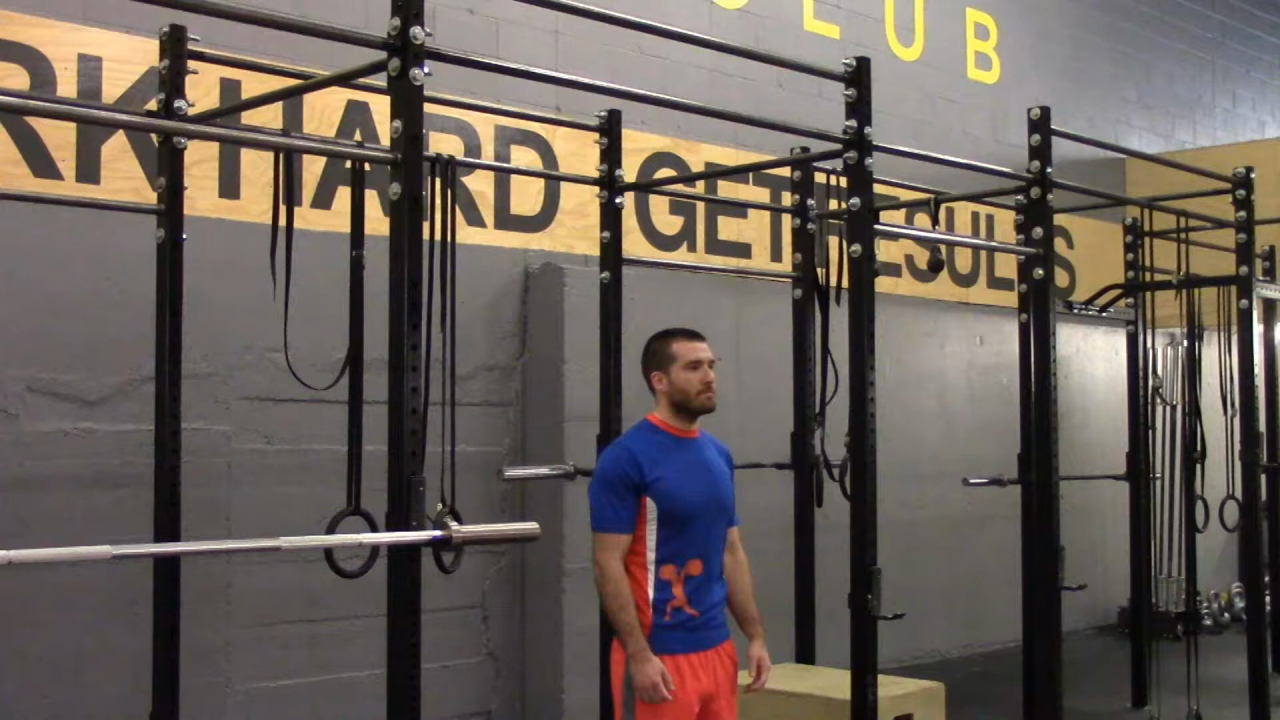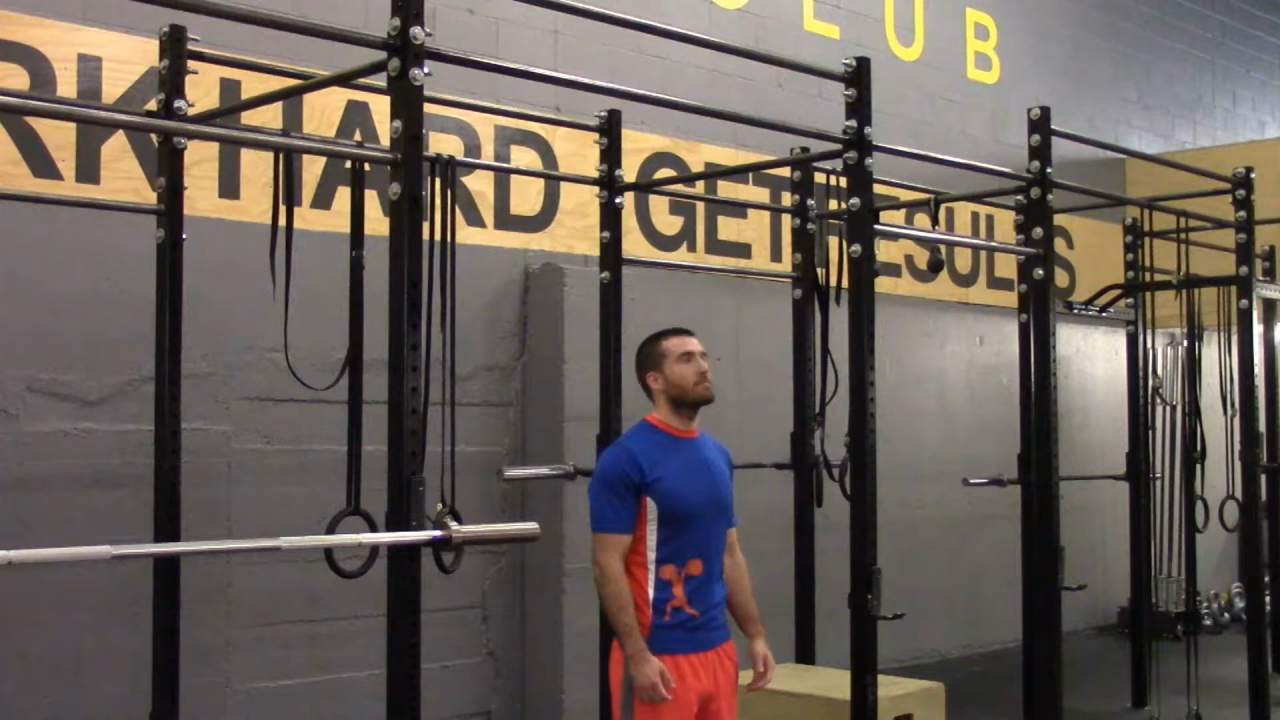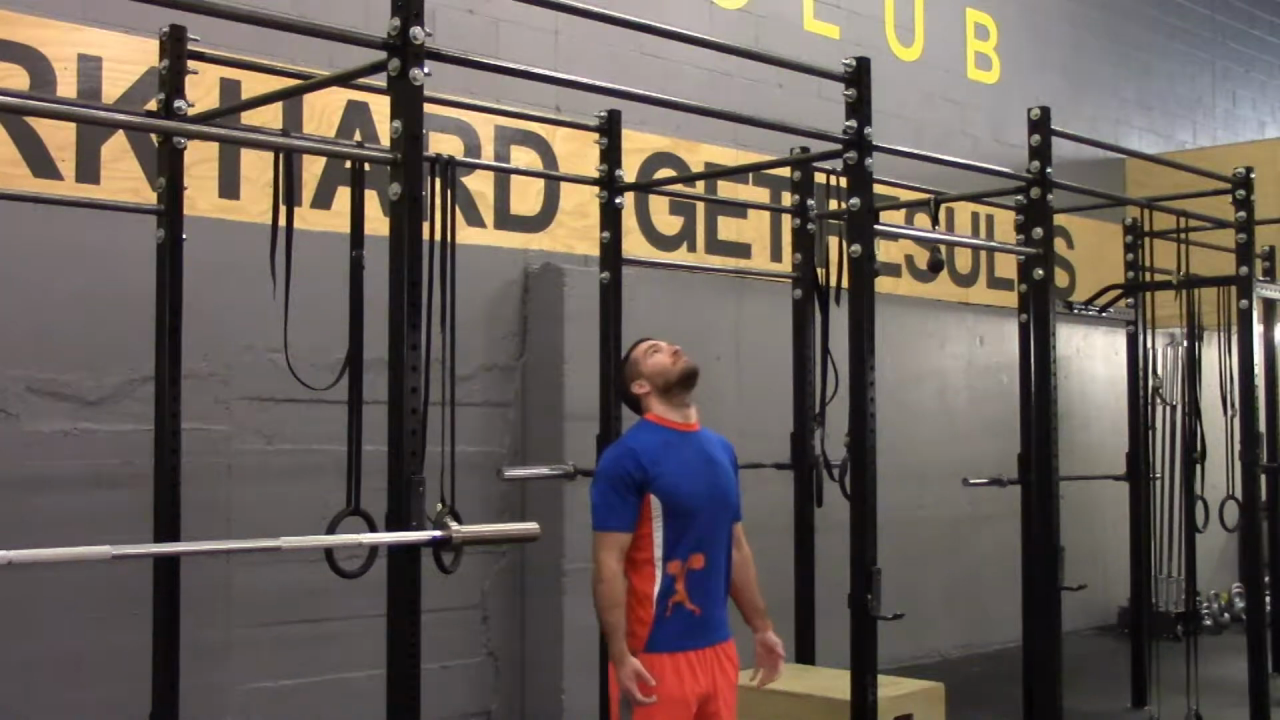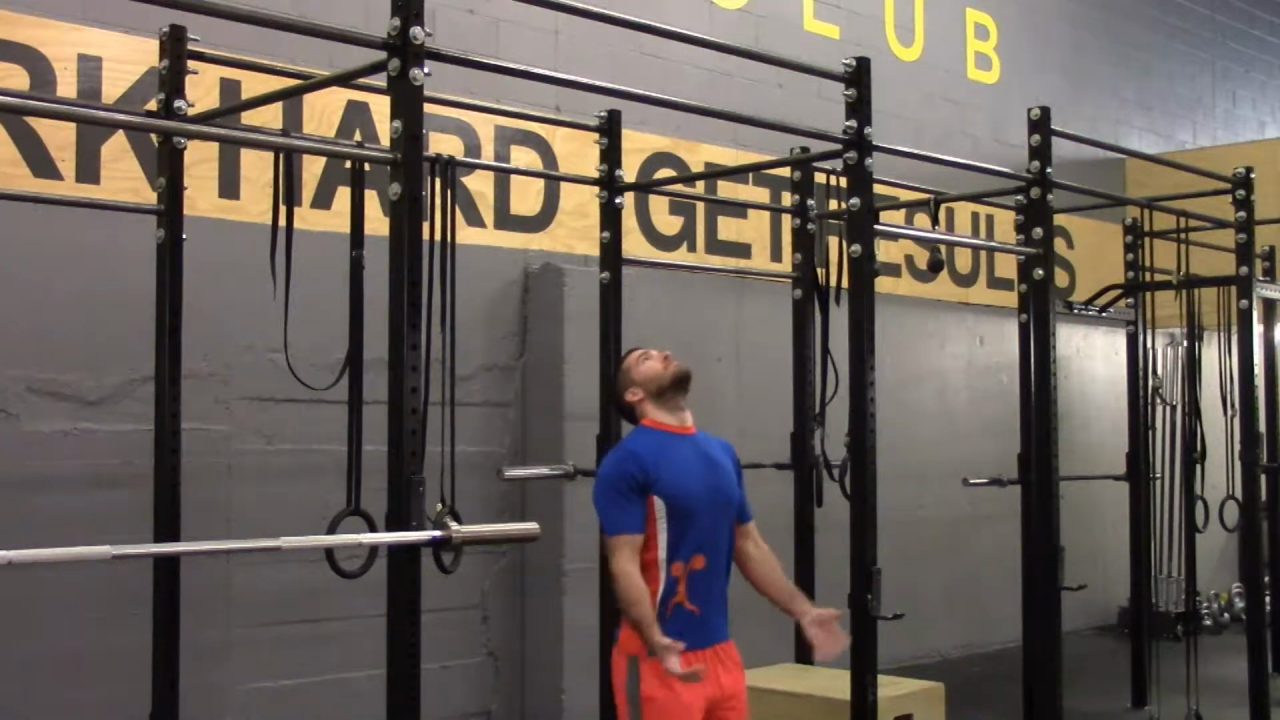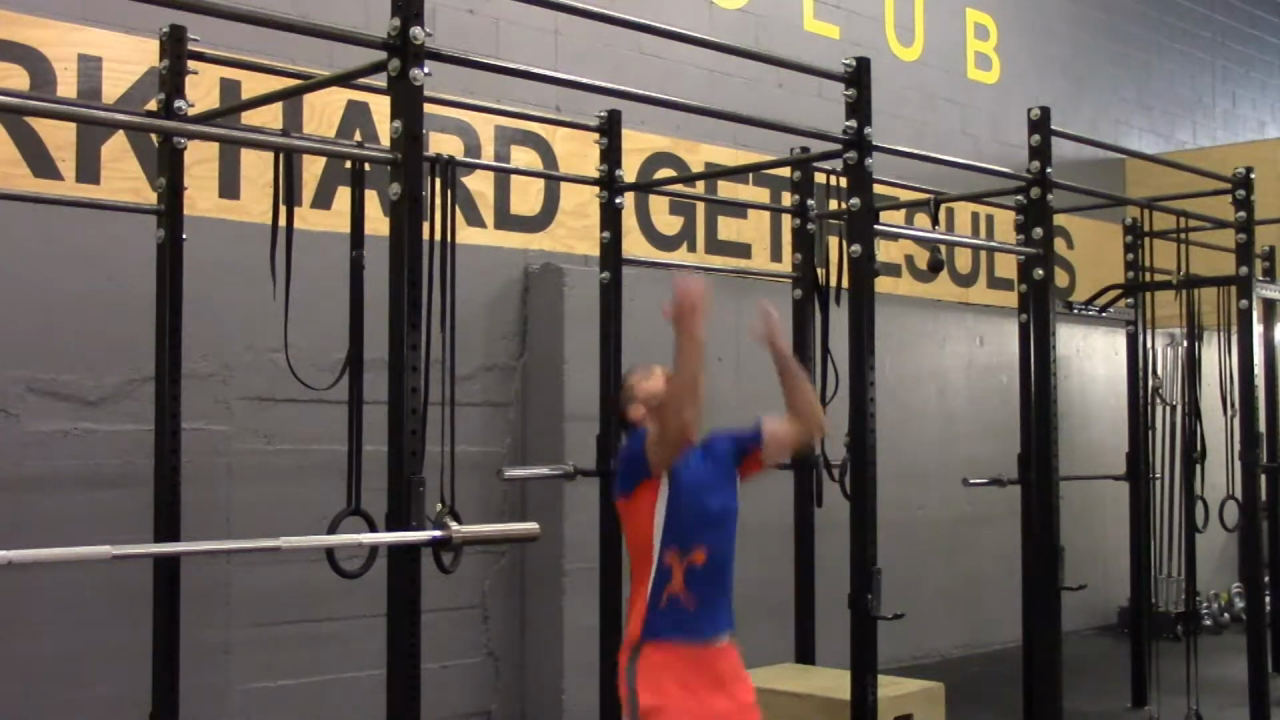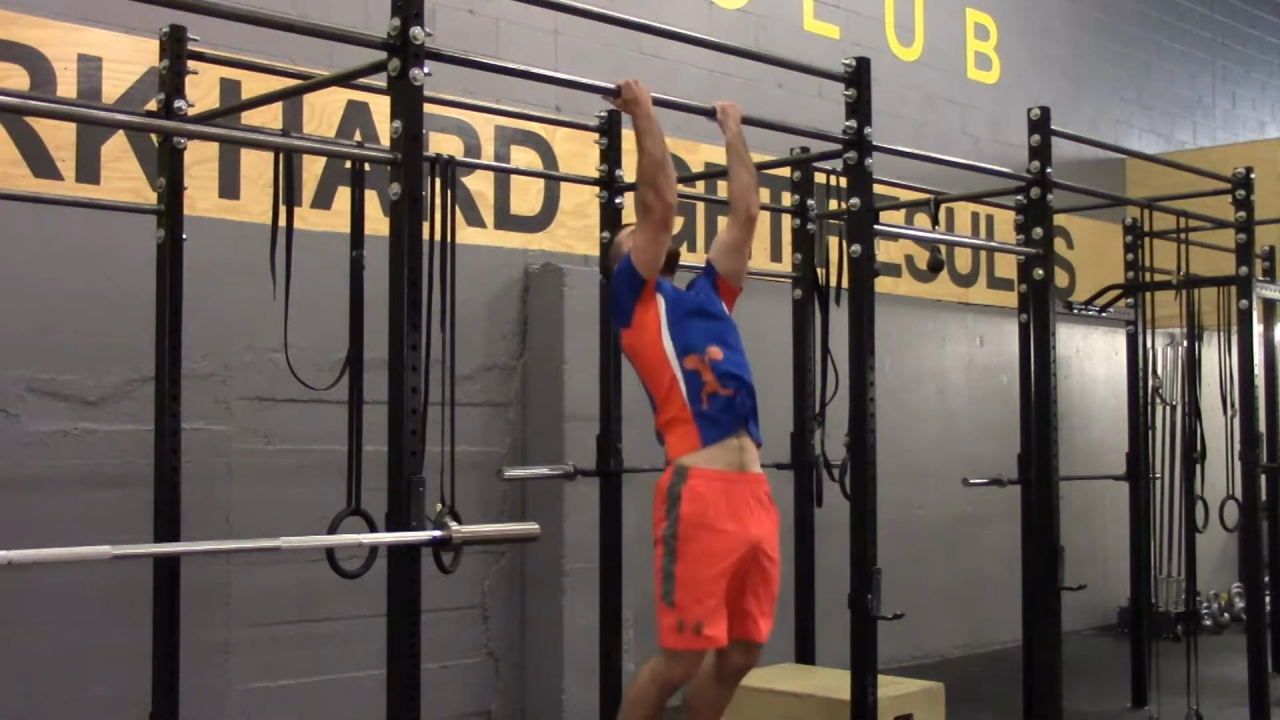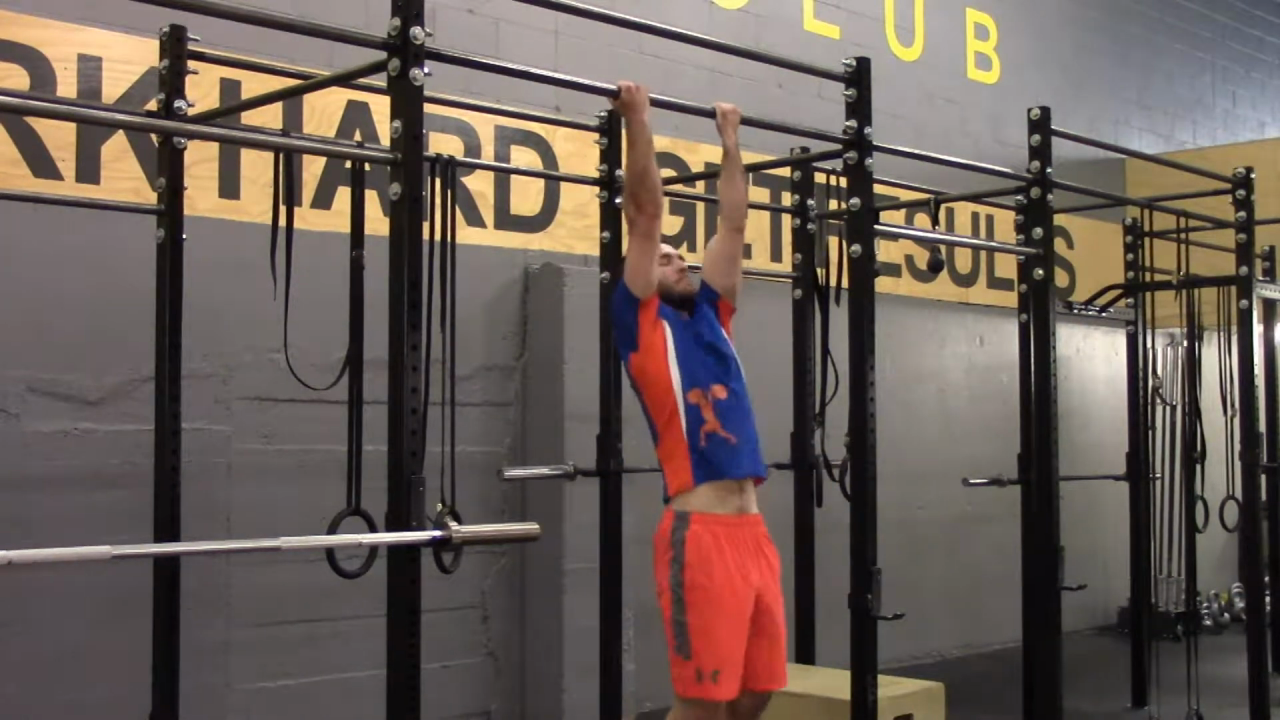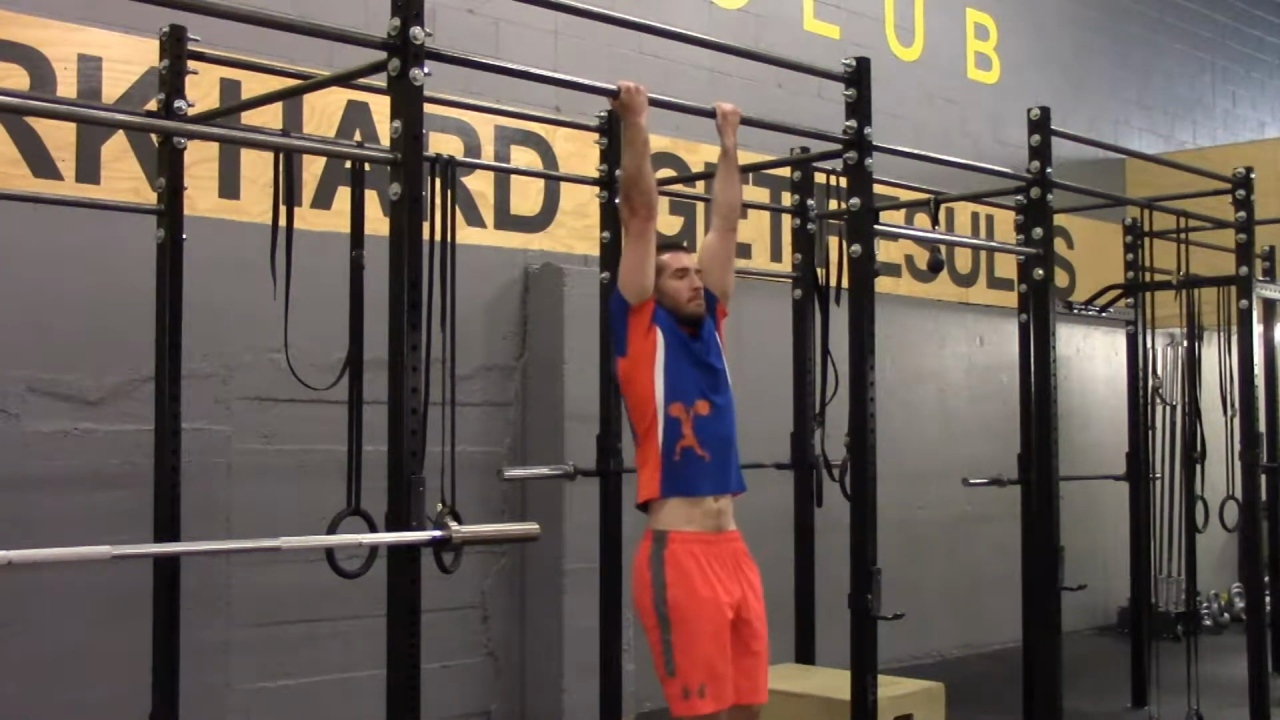
dt=0.3s
person 1, frame 1
left shoulder: (720, 456)
right shoulder: (626, 458)
right elbow: (608, 564)
left wrist: (755, 636)
right wrist: (639, 655)
left hip: (716, 649)
right hip: (658, 655)
person 1, frame 2
left shoulder: (718, 455)
right shoulder: (627, 459)
right elbow: (608, 565)
left wrist: (756, 635)
right wrist: (637, 654)
left hip: (717, 649)
right hip: (658, 656)
person 1, frame 3
left shoulder: (721, 449)
right shoulder: (627, 456)
right elbow: (608, 563)
left wrist: (762, 627)
right wrist: (621, 654)
left hip: (717, 646)
right hip: (654, 653)
person 1, frame 4
left shoulder: (721, 452)
right shoulder: (628, 461)
left elbow: (749, 546)
right elbow: (624, 564)
left wrist: (803, 611)
right wrist: (655, 642)
left hip: (719, 651)
right hip: (661, 656)
person 1, frame 5
left shoulder: (723, 452)
right shoulder: (636, 459)
left elbow: (805, 429)
right elbow: (676, 437)
left wrist: (781, 349)
right wrist: (687, 338)
left hip: (718, 654)
right hip: (658, 656)
person 1, frame 6
left shoulder: (708, 295)
right shoulder: (636, 300)
left elbow: (745, 216)
right elbow: (660, 204)
left wrist: (733, 135)
right wrist: (643, 116)
left hip: (752, 495)
right hip: (698, 499)
left knee: (740, 653)
right knee: (683, 657)
person 1, frame 7
left shoulder: (712, 318)
right shoulder: (645, 324)
left elbow: (733, 226)
right elbow: (646, 215)
left wrist: (729, 139)
right wrist: (637, 120)
left hip: (752, 534)
right hip: (698, 536)
person 1, frame 8
left shoulder: (707, 328)
right shoulder: (639, 331)
left elbow: (725, 224)
right elbow: (641, 218)
left wrist: (728, 140)
right wrist: (635, 123)
left hip: (733, 552)
right hip: (677, 554)
